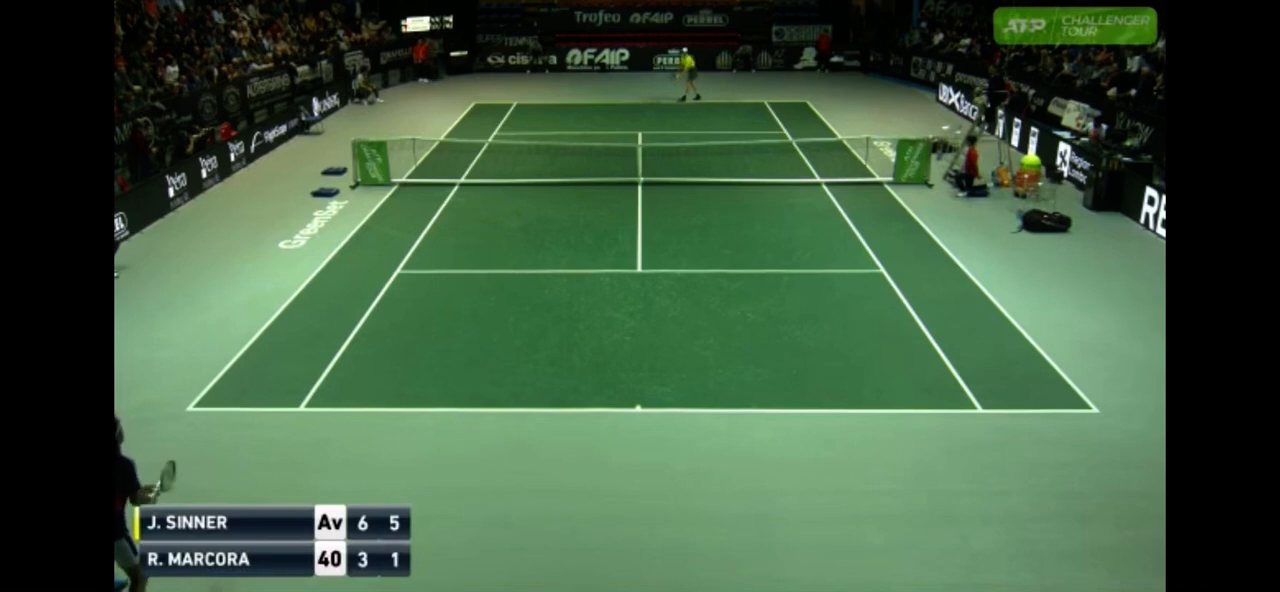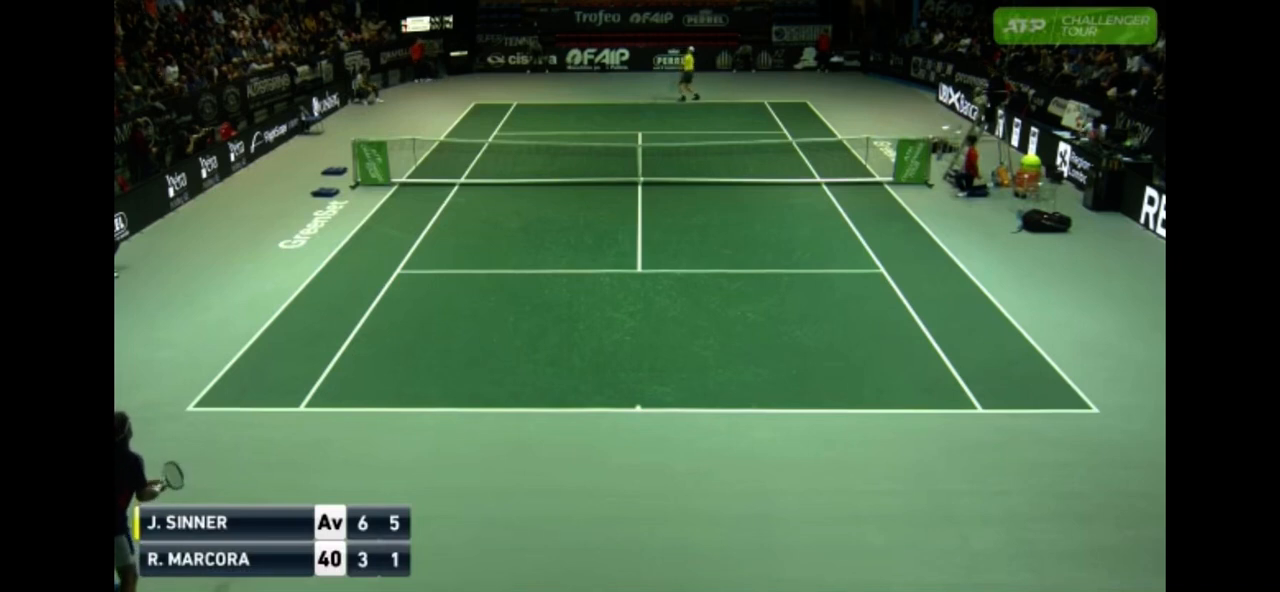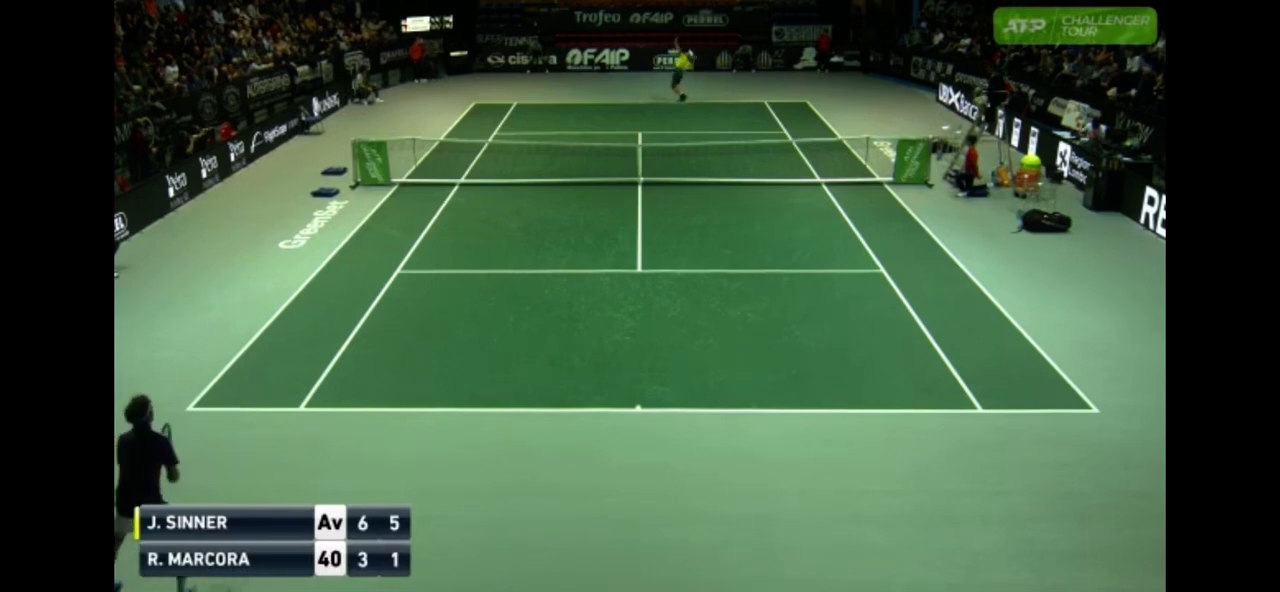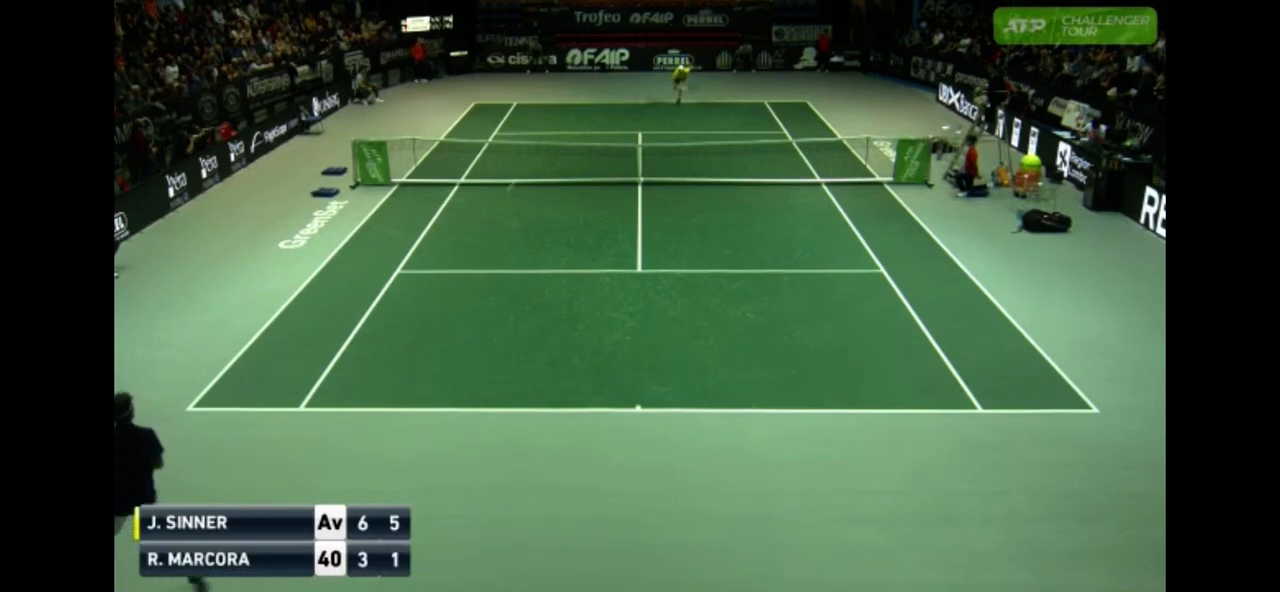
dt=0.7s
person 1, frame 1
right shoulder: (124, 464)
right elbow: (136, 499)
left wrist: (140, 490)
right wrist: (151, 496)
right hip: (116, 530)
right knee: (139, 576)
person 1, frame 2
right shoulder: (132, 460)
right elbow: (142, 495)
left wrist: (145, 484)
right wrist: (157, 489)
right hip: (116, 525)
right knee: (129, 575)
person 1, frame 3
left shoulder: (123, 441)
right shoulder: (161, 442)
right elbow: (174, 476)
right wrist: (168, 475)
left hip: (125, 505)
right hip: (152, 506)
left knee: (117, 541)
person 1, frame 4
left shoulder: (114, 438)
right shoulder: (147, 435)
right elbow: (158, 464)
left hip: (118, 503)
right hip: (145, 499)
right ankle: (195, 576)
